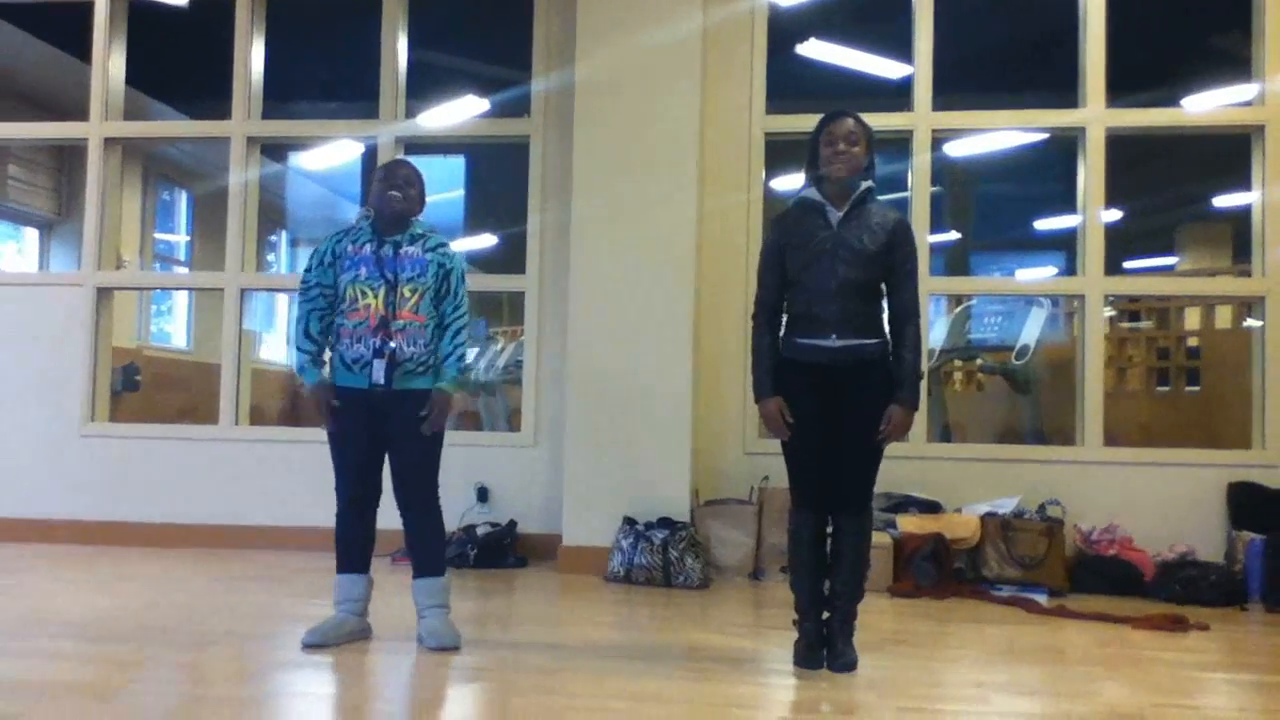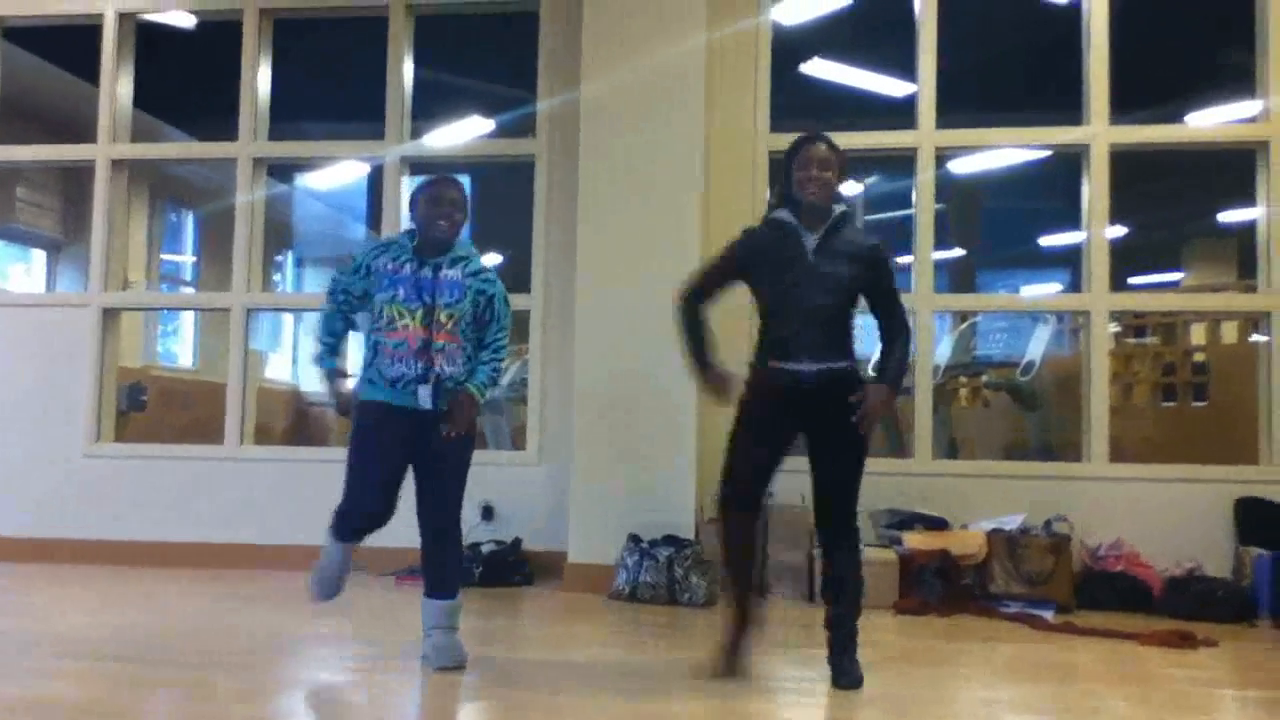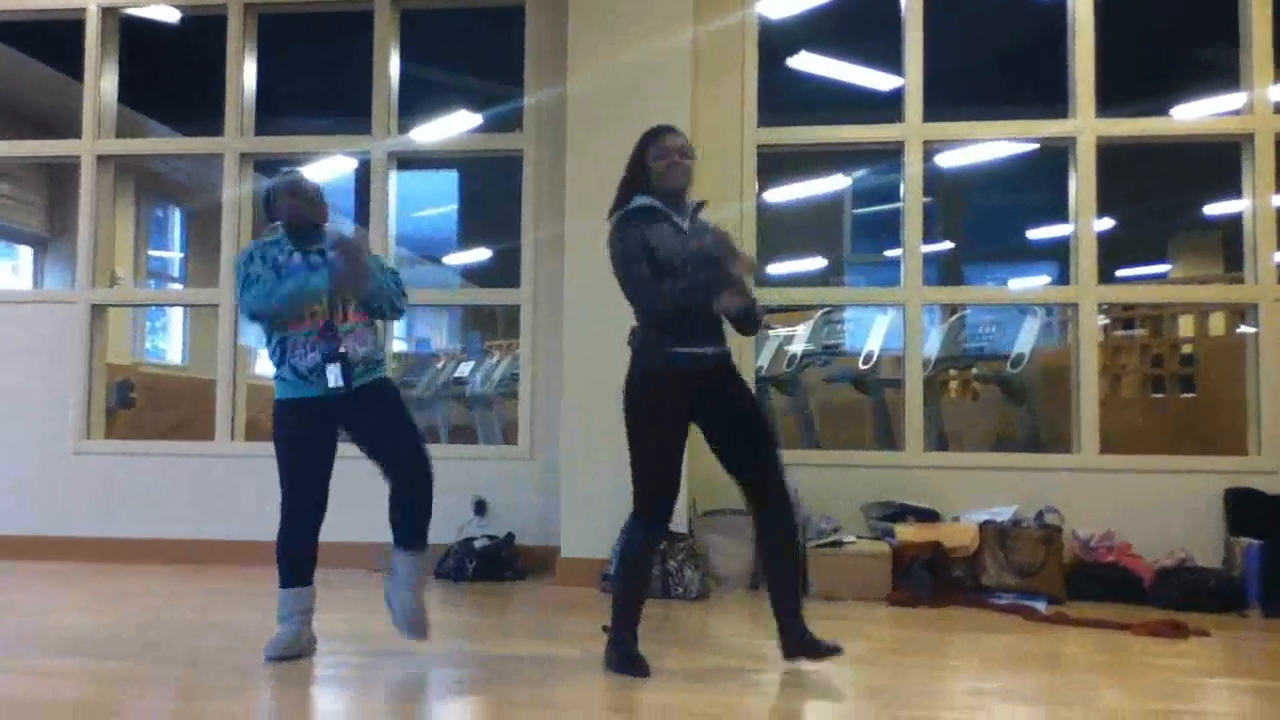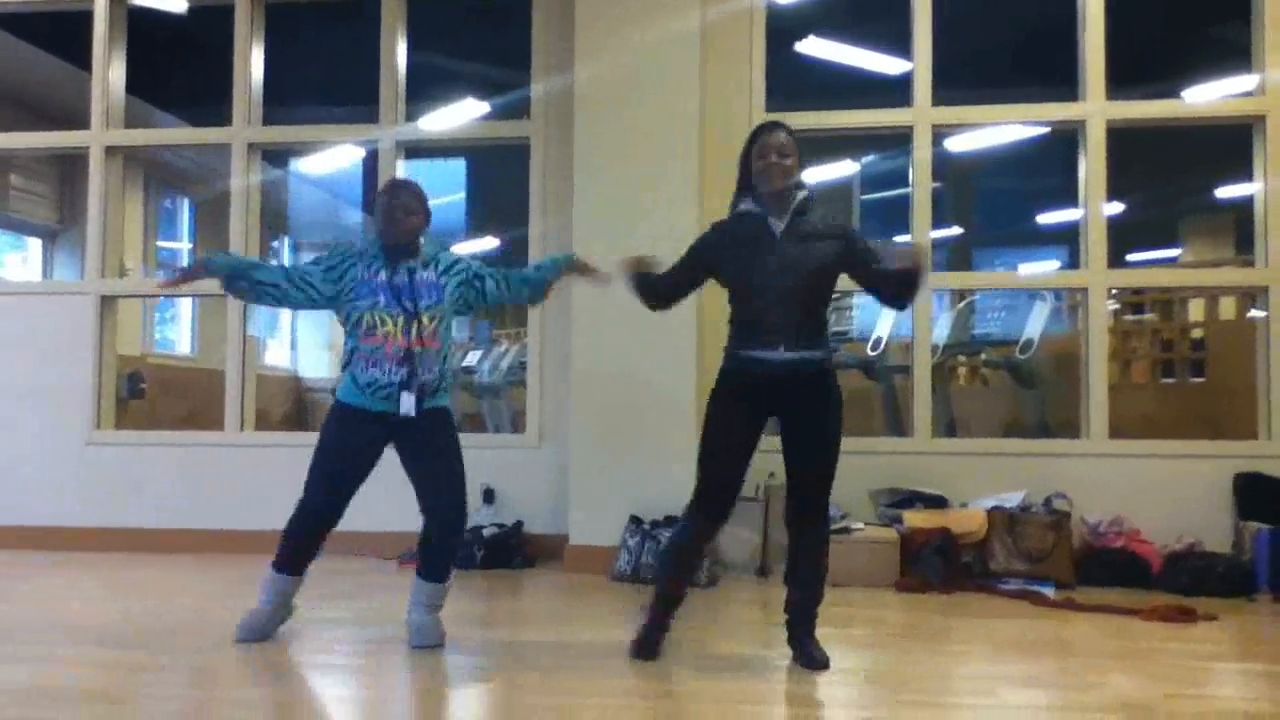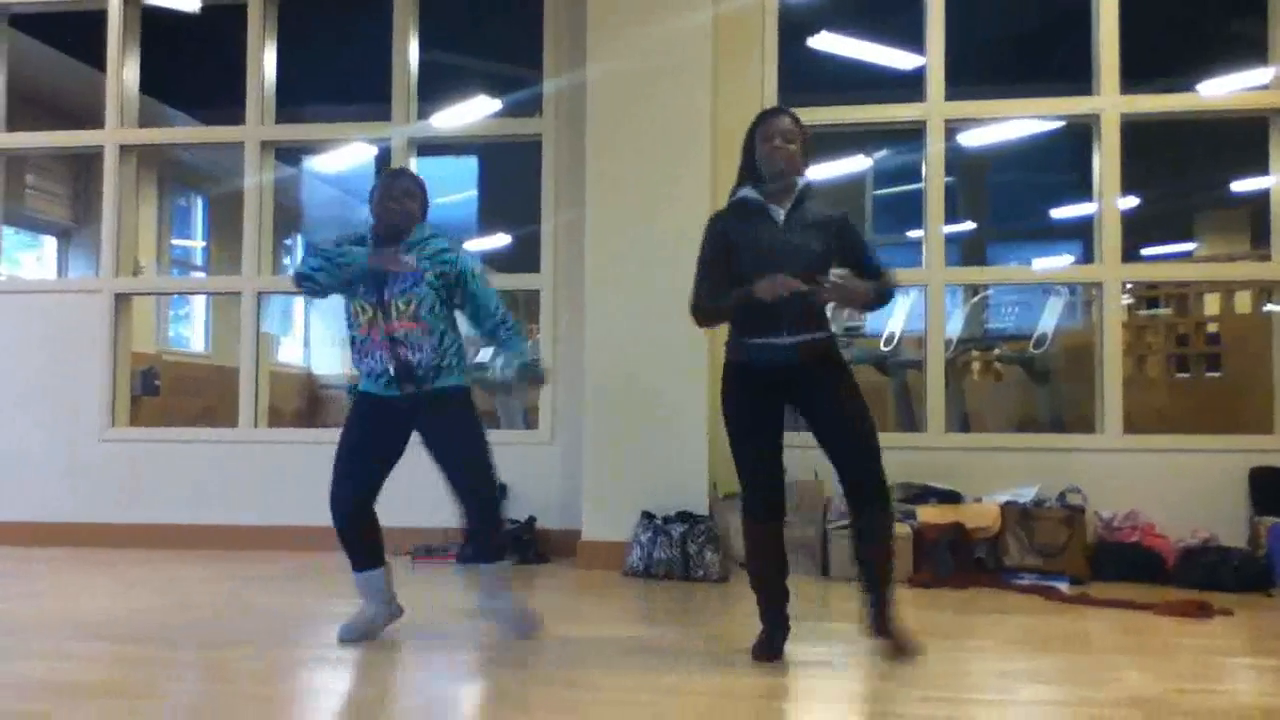
dt=1s
person 1, frame 1
left shoulder: (889, 225)
right shoulder: (788, 223)
left elbow: (905, 316)
right elbow: (766, 312)
left wrist: (906, 395)
right wrist: (765, 389)
left hip: (865, 375)
right hip: (801, 373)
left knee: (852, 504)
right knee: (807, 503)
left ankle: (842, 629)
right ankle: (808, 628)
person 1, frame 2
left shoulder: (863, 248)
right shoulder: (763, 241)
left elbow: (896, 328)
right elbow: (695, 297)
left wrist: (886, 384)
right wrist: (707, 366)
left hip: (839, 392)
right hip: (772, 388)
left knee: (837, 523)
right knee: (737, 504)
left ankle: (842, 646)
right ankle: (741, 622)
person 1, frame 3
left shoulder: (711, 232)
right shoulder: (631, 230)
left elbow: (749, 317)
right elbow: (651, 303)
left wrist: (737, 303)
right wrist: (718, 281)
left hip: (718, 376)
right hip: (659, 378)
left knee: (771, 491)
right knee: (653, 509)
left ankle: (793, 629)
right ankle: (622, 639)
person 1, frame 4
left shoulder: (831, 235)
right shoulder: (726, 235)
left elbow: (894, 296)
right elbow: (664, 295)
left wrist: (909, 271)
right wrist: (641, 275)
left hip: (810, 383)
right hip: (743, 380)
left knee: (809, 508)
right knee: (711, 502)
left ankle: (802, 632)
right ankle: (658, 617)
person 1, frame 5
left shoulder: (828, 220)
right shoulder: (727, 223)
left elbow: (883, 285)
right elbow: (703, 309)
left wrist: (858, 289)
right wrist: (753, 291)
left hip: (816, 363)
right hip: (750, 372)
left knee: (867, 486)
right knee: (762, 500)
left ankle: (882, 613)
right ankle: (773, 622)
person 2, frame 1
left shoulder: (440, 255)
right shoulder: (338, 248)
left elbow: (455, 322)
right elbow: (312, 312)
left wrist: (446, 384)
right wrist: (313, 374)
left hip: (416, 393)
right hip: (351, 392)
left knee: (420, 499)
right knee: (353, 499)
left ankle: (433, 612)
right ankle: (350, 611)
person 2, frame 2
left shoulder: (480, 276)
right shoulder: (380, 259)
left elbow: (497, 344)
right elbow: (343, 303)
left wrist: (471, 390)
right wrist: (329, 359)
left hip: (450, 412)
right hip: (382, 404)
left knee: (441, 519)
right knee: (367, 504)
left ankle: (440, 630)
right ankle: (340, 544)
person 2, frame 3
left shoulder: (354, 251)
right shoulder: (260, 257)
left elbow: (392, 305)
right elbow: (260, 304)
left wrist: (361, 269)
right wrist: (329, 279)
left hip: (367, 386)
right hip: (301, 398)
left knee: (413, 472)
right knee: (301, 508)
left ankle: (404, 587)
right ankle: (295, 624)
person 2, frame 4
left shoulder: (451, 271)
right shoulder: (345, 267)
left elbow: (505, 287)
right elbow: (284, 284)
left wrist: (557, 267)
right wrist: (219, 267)
left hip: (426, 412)
right hip: (358, 408)
left knee: (448, 513)
right knee: (319, 507)
left ankle: (424, 609)
right ankle: (275, 599)
person 2, frame 5
left shoulder: (441, 255)
right shoulder: (349, 251)
left elbow: (486, 306)
right elbow: (306, 276)
left wrist: (519, 355)
right wrist: (367, 260)
left hip: (441, 392)
right hip: (379, 397)
left knee: (478, 489)
right knee: (349, 497)
left ankle: (497, 593)
right ankle: (378, 599)
